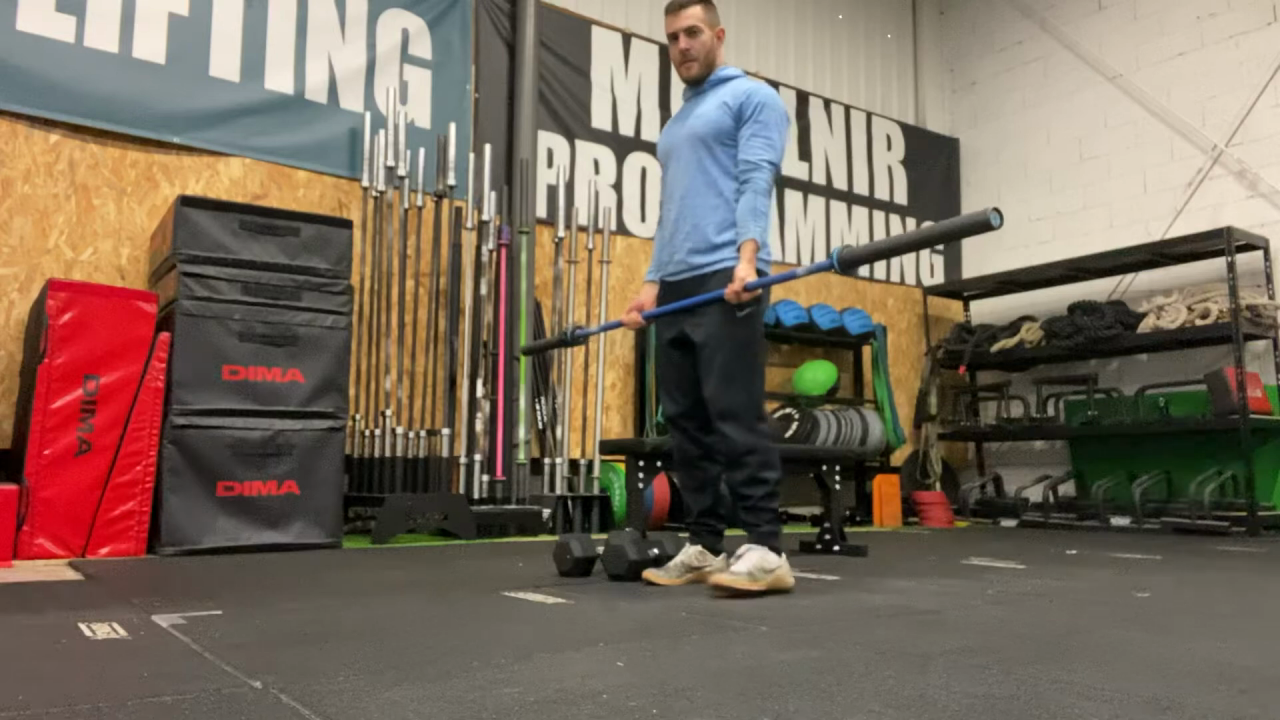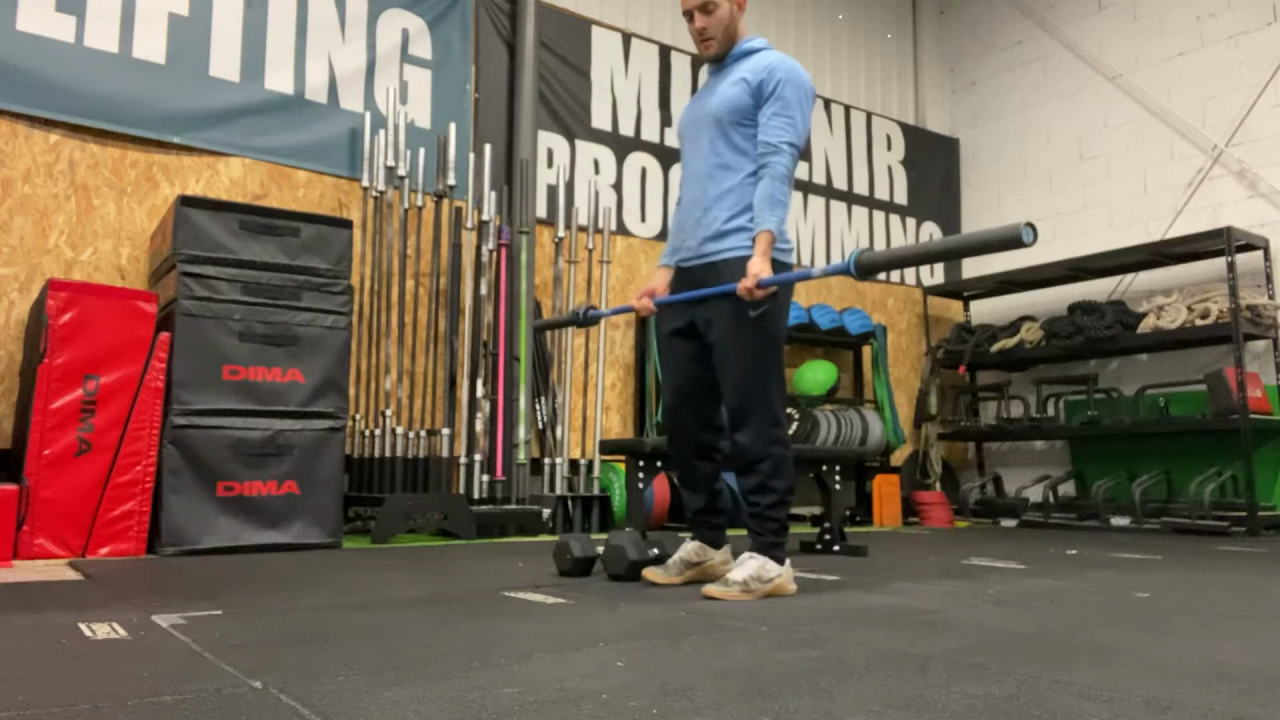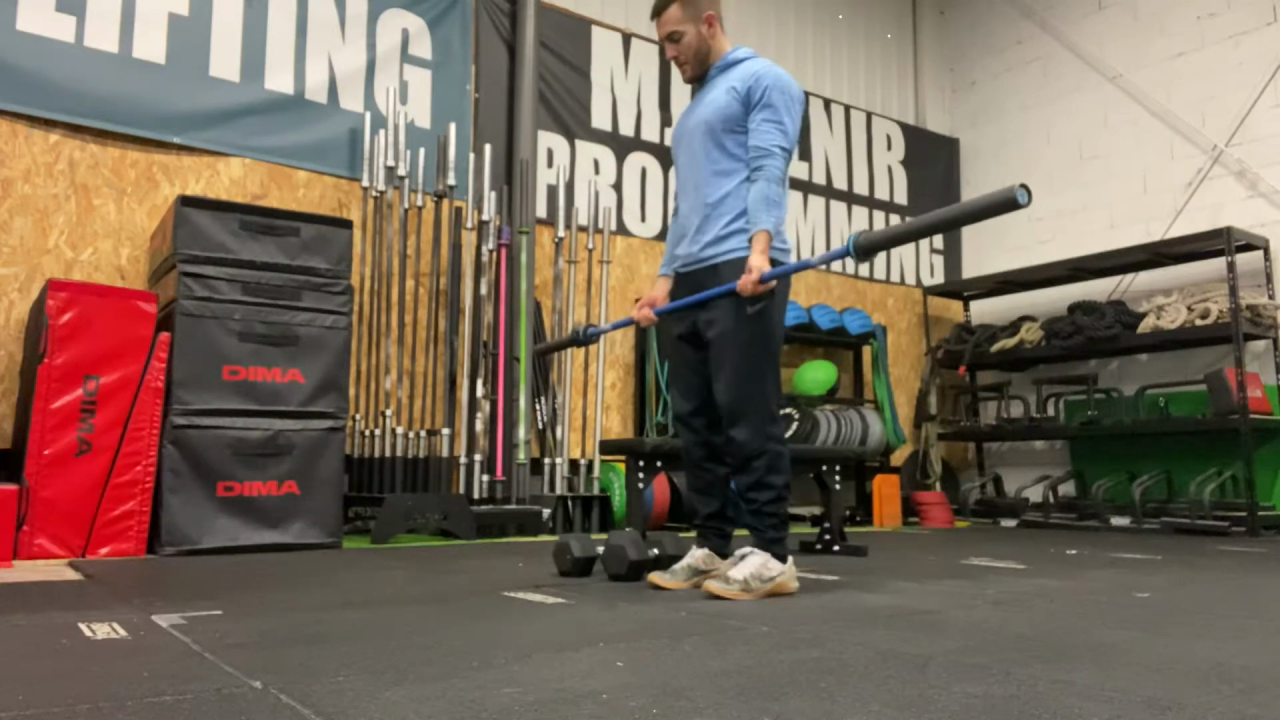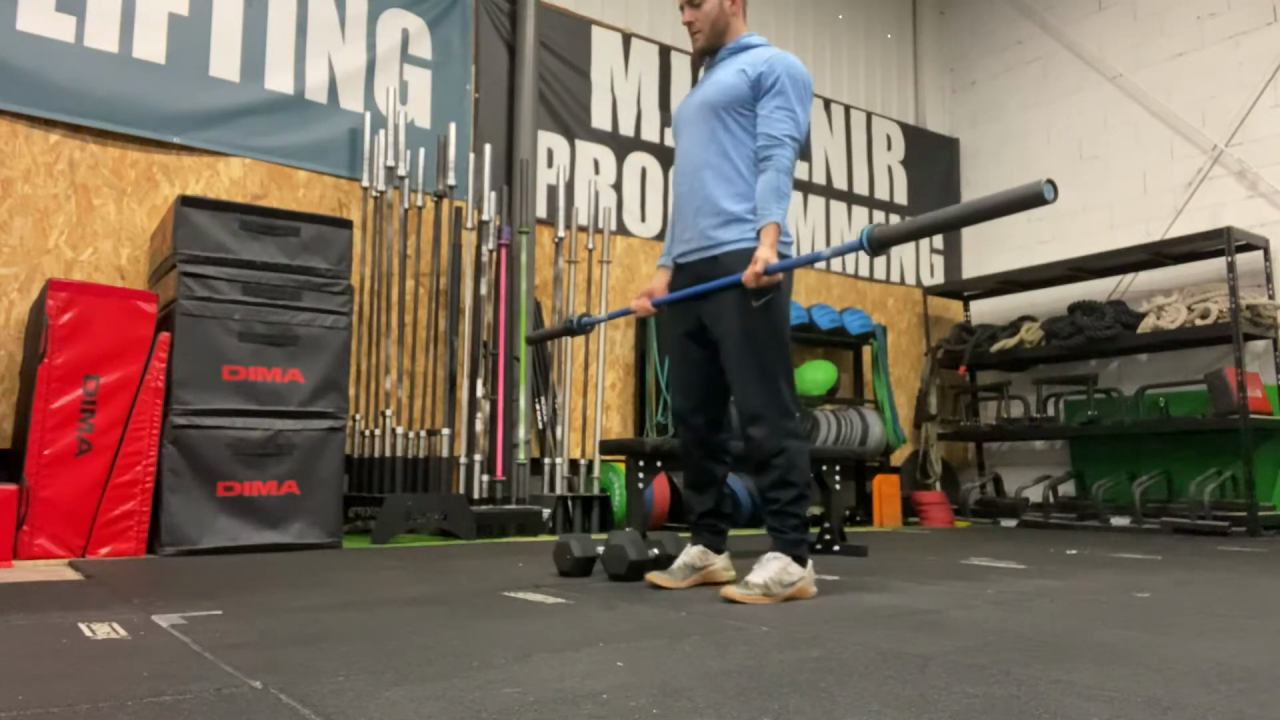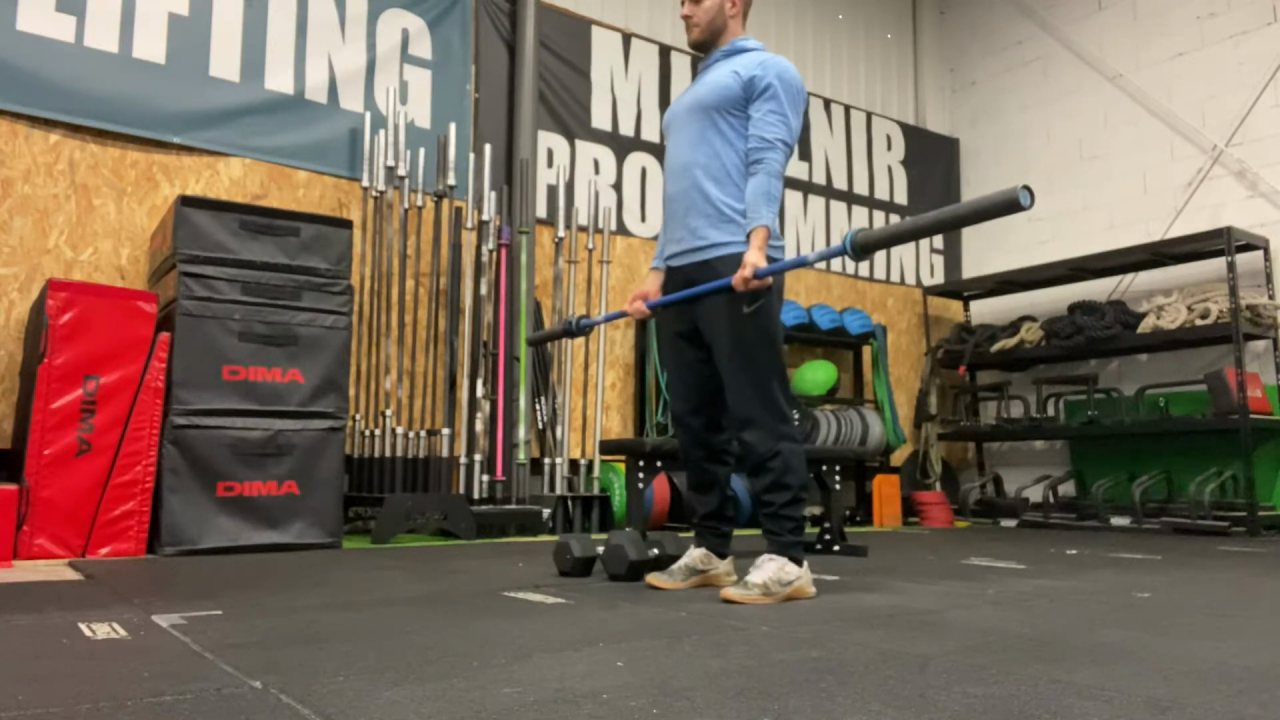
dt=0.7s
person 1, frame 1
left shoulder: (753, 97)
right shoulder: (675, 127)
left elbow: (756, 184)
left wrist: (747, 258)
right wrist: (652, 284)
left hip: (726, 280)
right hip: (677, 288)
left knee: (735, 414)
right knee: (686, 422)
left ankle: (766, 549)
right ankle: (704, 546)
person 1, frame 2
left shoulder: (777, 72)
right shoulder: (701, 99)
left elbow: (777, 167)
left wrist: (762, 250)
right wrist: (666, 269)
left hip: (743, 269)
right hip: (691, 275)
left knee: (752, 415)
right knee: (685, 414)
left ankle: (769, 556)
right ankle: (706, 542)
person 1, frame 3
left shoulder: (763, 81)
right shoulder: (693, 112)
left elbow: (768, 171)
left wrist: (759, 249)
right wrist: (665, 279)
left hip: (741, 272)
right hip: (691, 280)
left knee: (745, 414)
right knee: (696, 421)
left ankle: (769, 554)
right ankle: (712, 549)
person 1, frame 4
left shoulder: (773, 66)
right shoulder: (697, 95)
left elbow: (777, 159)
left wrist: (768, 238)
right wrist: (664, 269)
left hip: (744, 262)
right hip: (692, 270)
left knee: (764, 411)
right knee: (693, 414)
left ankle: (790, 557)
right ankle: (707, 547)
person 1, frame 5
left shoulder: (767, 71)
right shoulder: (690, 96)
left elbow: (766, 164)
left wrist: (756, 243)
right wrist: (657, 271)
left hip: (734, 264)
right hip: (683, 273)
left knee: (757, 414)
right knee: (695, 418)
left ankle: (786, 558)
right ankle: (710, 549)
